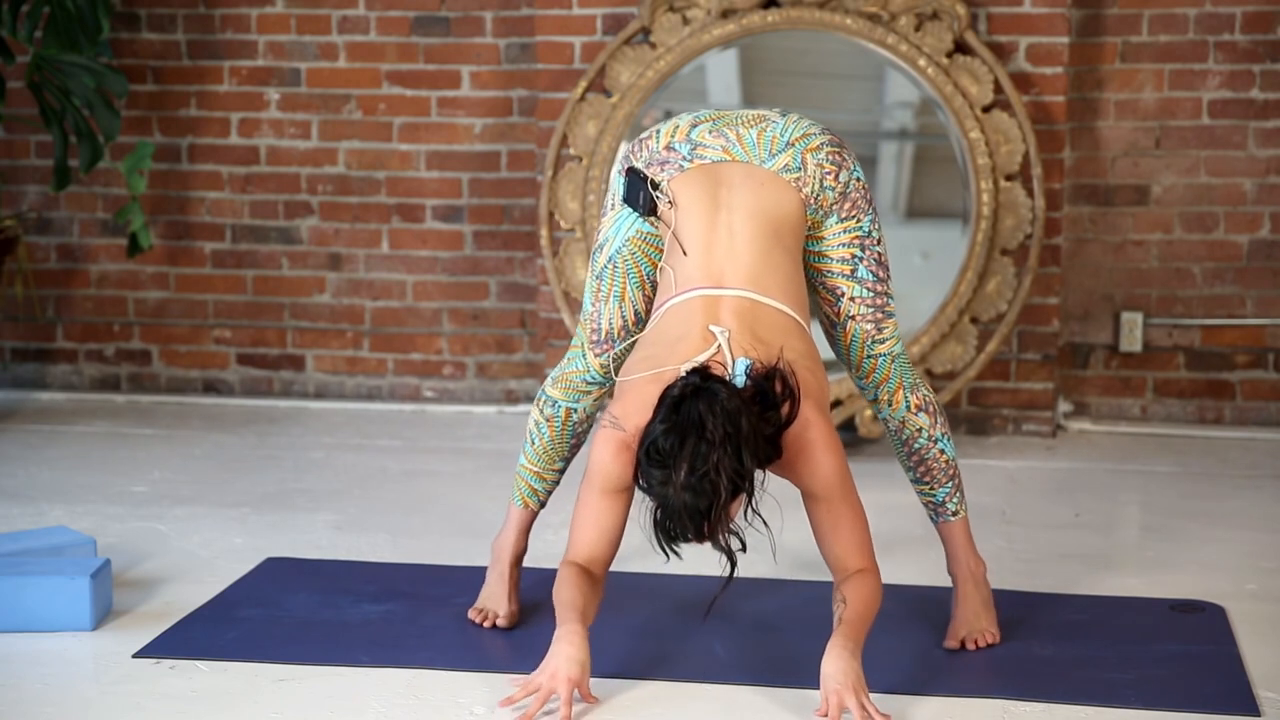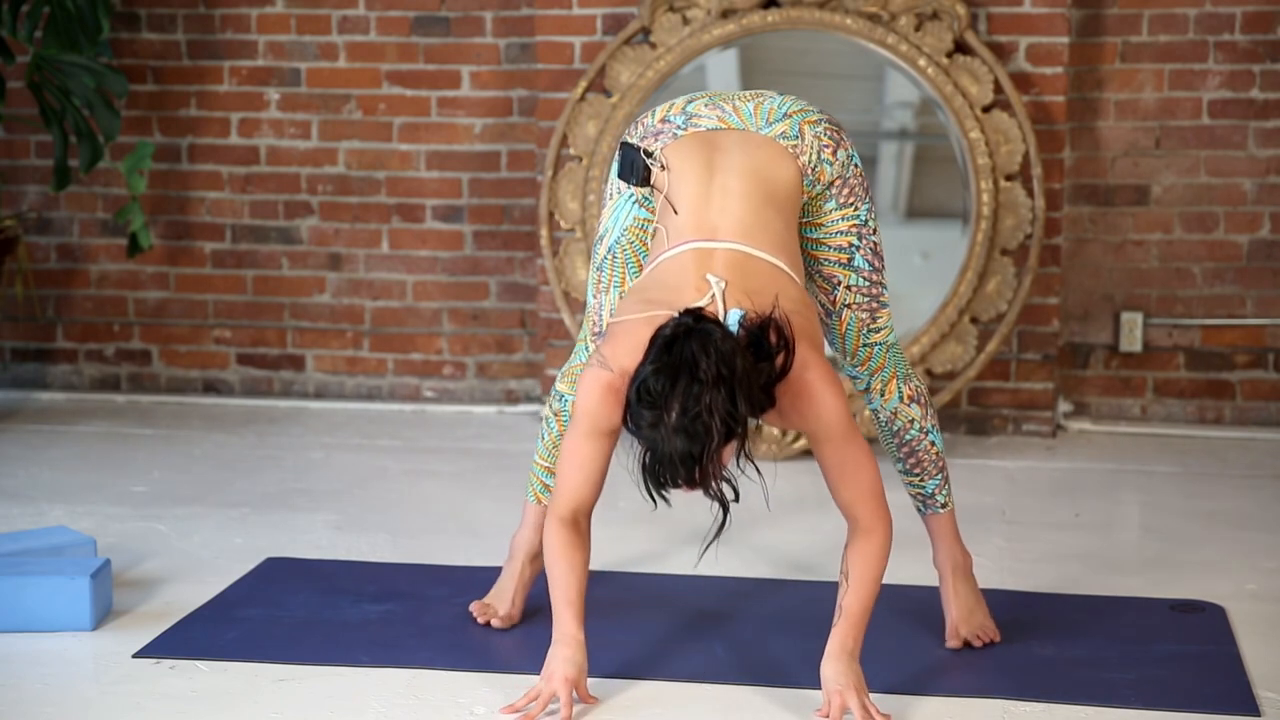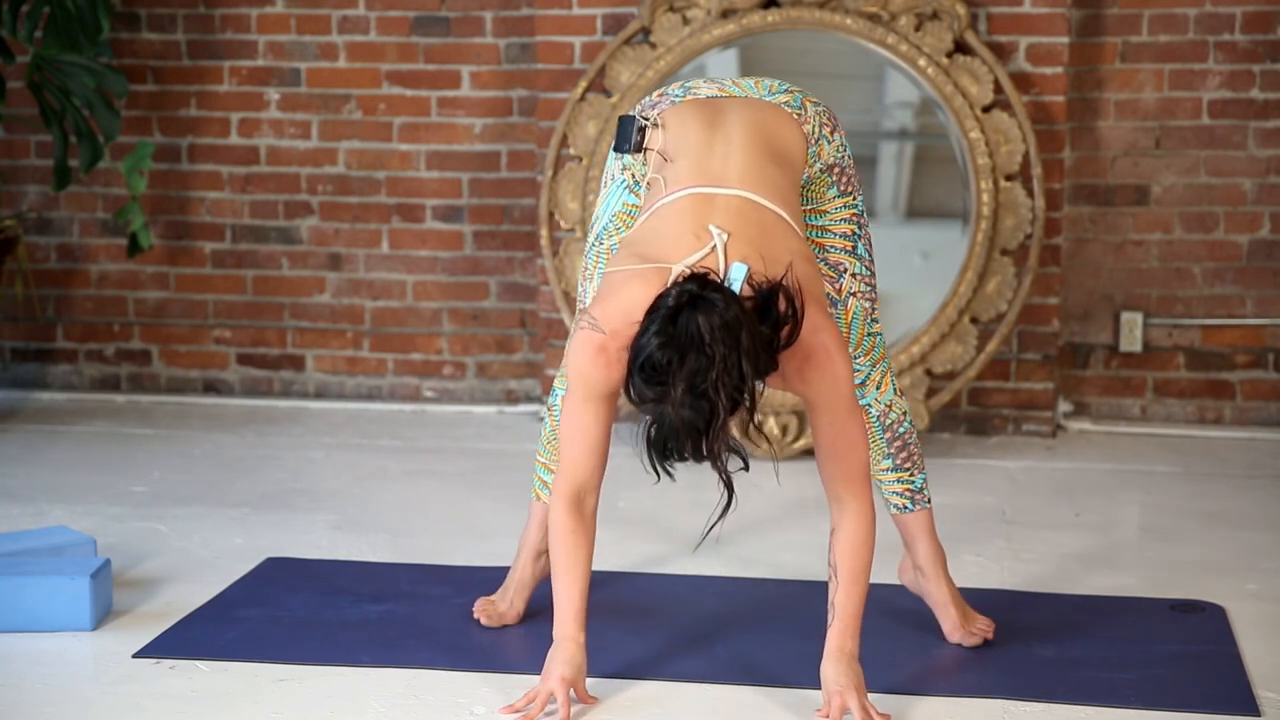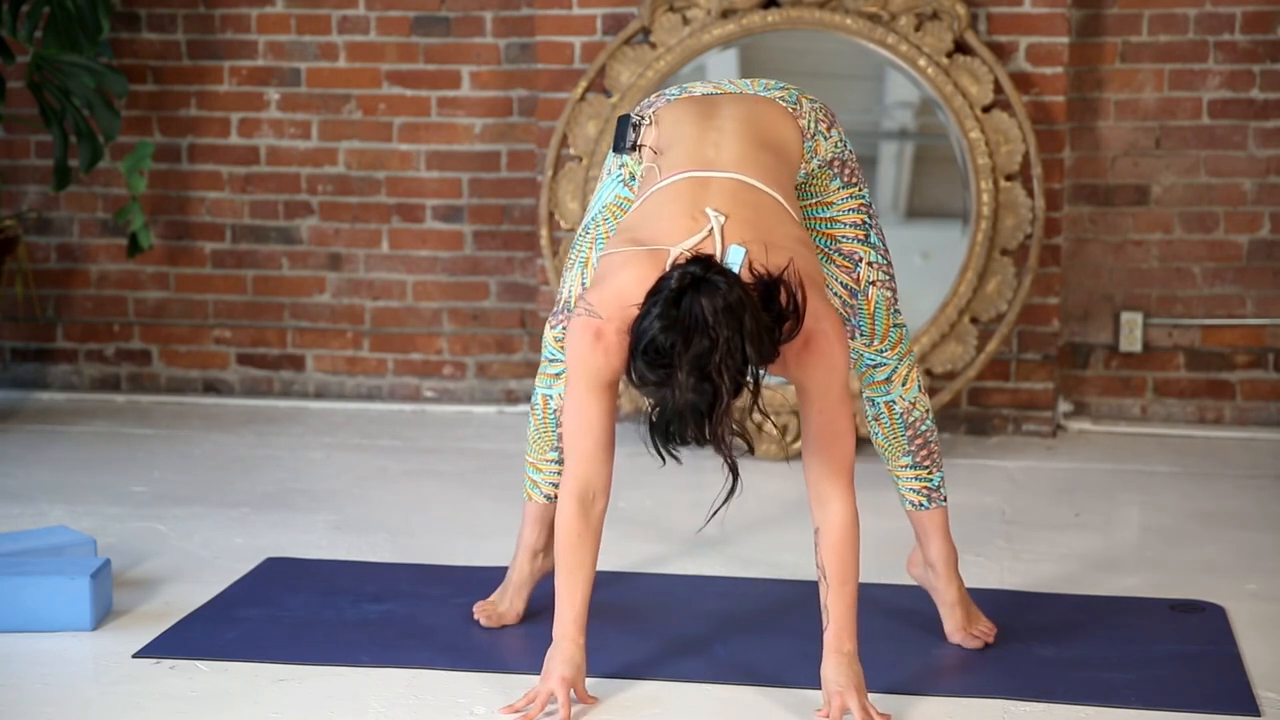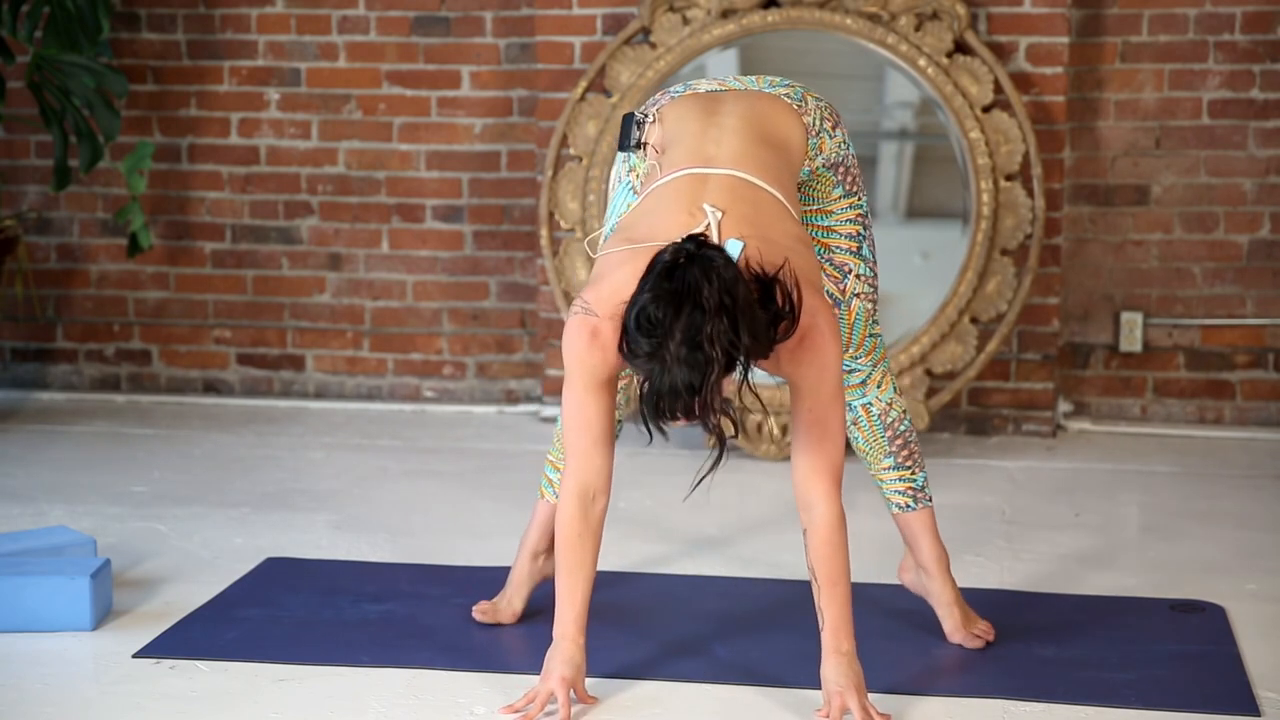
dt=0.4s
person 1, frame 1
left shoulder: (800, 426)
right shoulder: (629, 422)
left elbow: (857, 571)
right elbow: (583, 564)
left wrist: (843, 653)
right wrist: (569, 637)
left knee: (884, 372)
right knee: (589, 366)
left ankle: (966, 566)
right ankle: (507, 551)
person 1, frame 2
left shoulder: (799, 377)
right shoulder: (615, 370)
left elbow: (869, 523)
right elbow: (568, 514)
left wrist: (842, 657)
right wrist: (566, 644)
left knee: (876, 364)
left ankle: (951, 558)
right ankle: (523, 553)
person 1, frame 3
left shoulder: (810, 343)
right shoulder: (608, 332)
left elbow: (850, 503)
right elbow: (574, 494)
left wrist: (841, 658)
right wrist: (566, 646)
left knee: (864, 363)
right knee: (578, 370)
left ankle: (926, 565)
right ankle: (531, 556)
person 1, frame 4
left shoulder: (809, 327)
right shoulder: (603, 319)
left elbow: (832, 498)
right elbow: (585, 492)
left wrist: (840, 659)
right wrist: (566, 648)
left knee: (882, 351)
right knee: (564, 350)
left ankle: (937, 561)
right ankle: (532, 553)
person 1, frame 5
left shoulder: (802, 322)
right shoulder: (600, 317)
left elbow: (819, 497)
right elbow: (585, 488)
left wrist: (839, 659)
right wrist: (566, 648)
left knee: (858, 365)
right knee: (595, 380)
left ankle: (928, 566)
right ankle: (536, 554)
